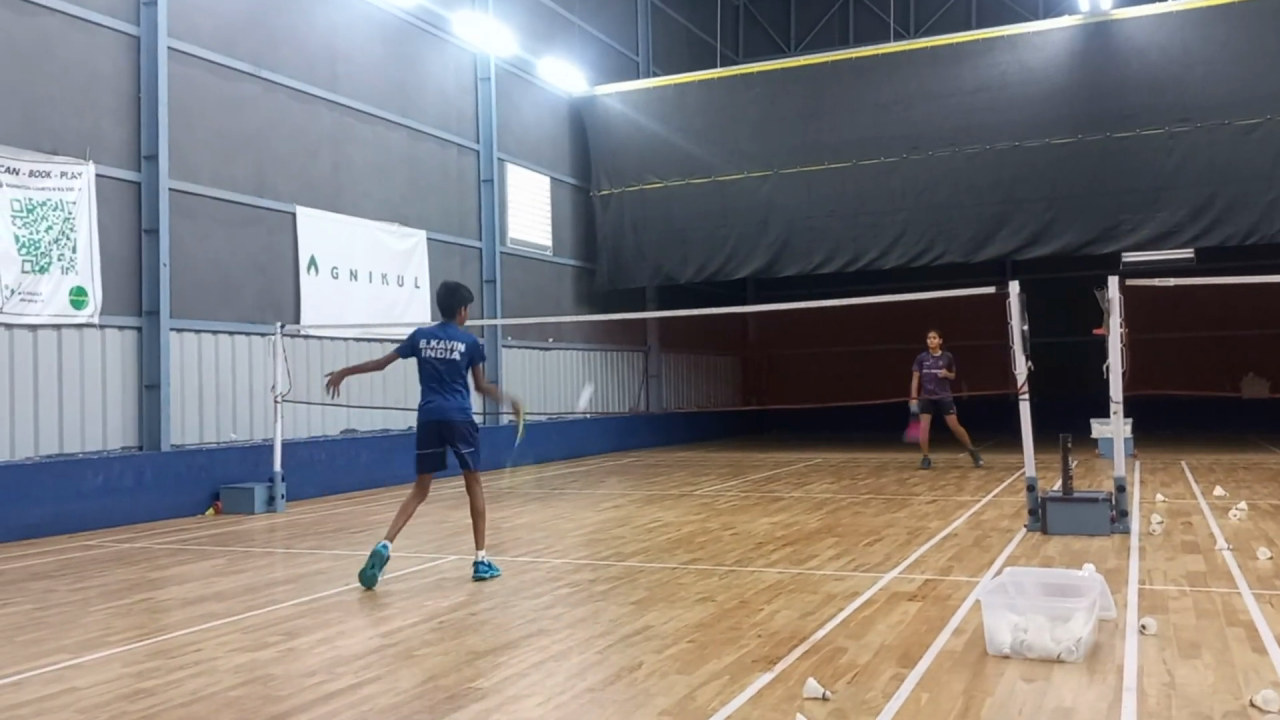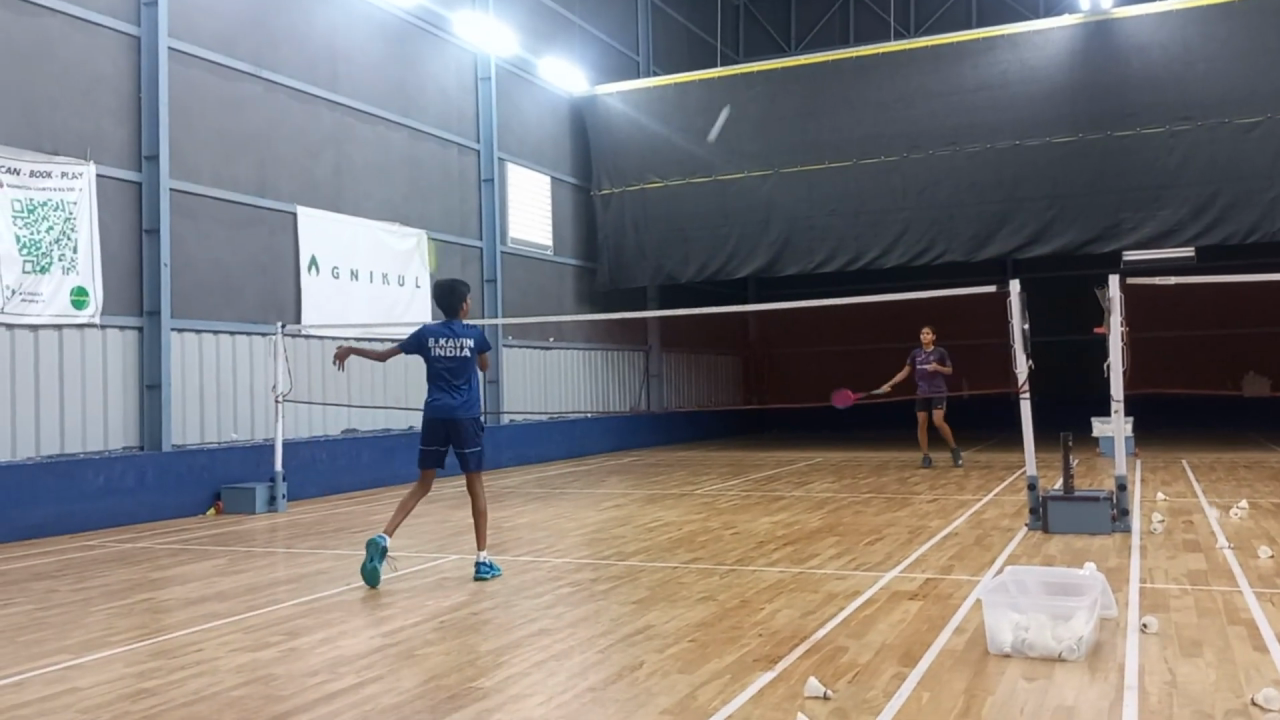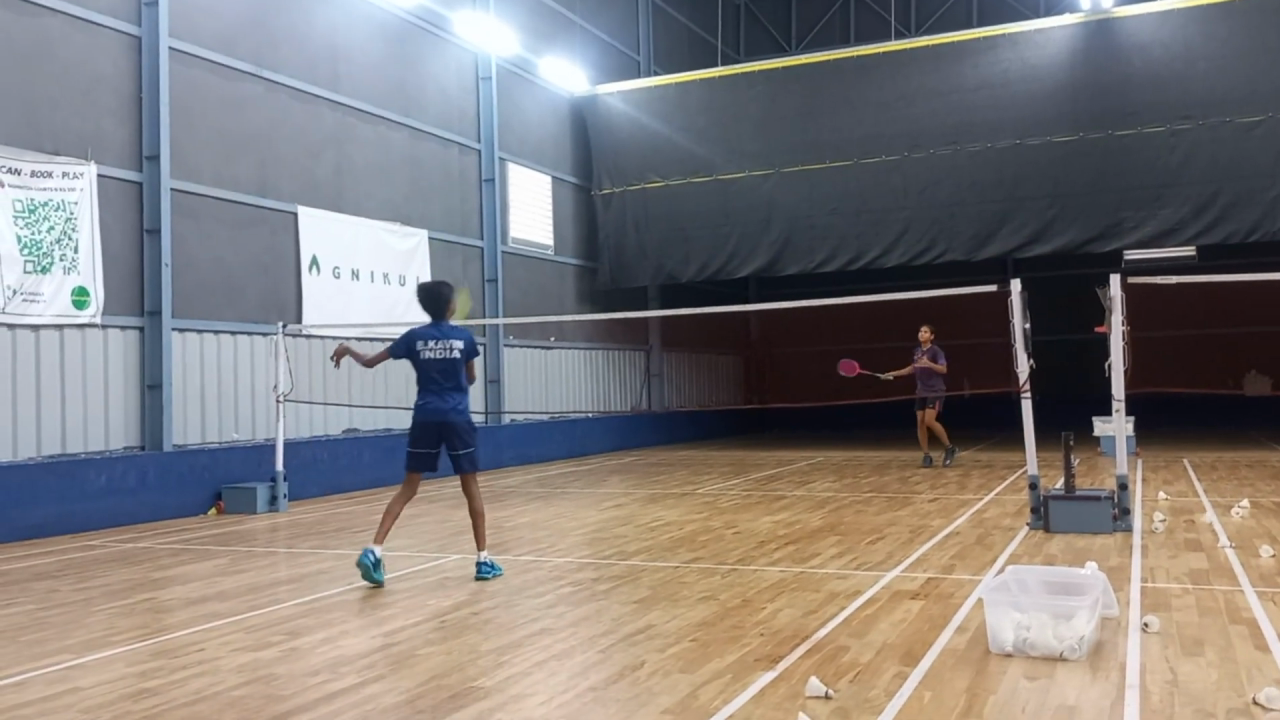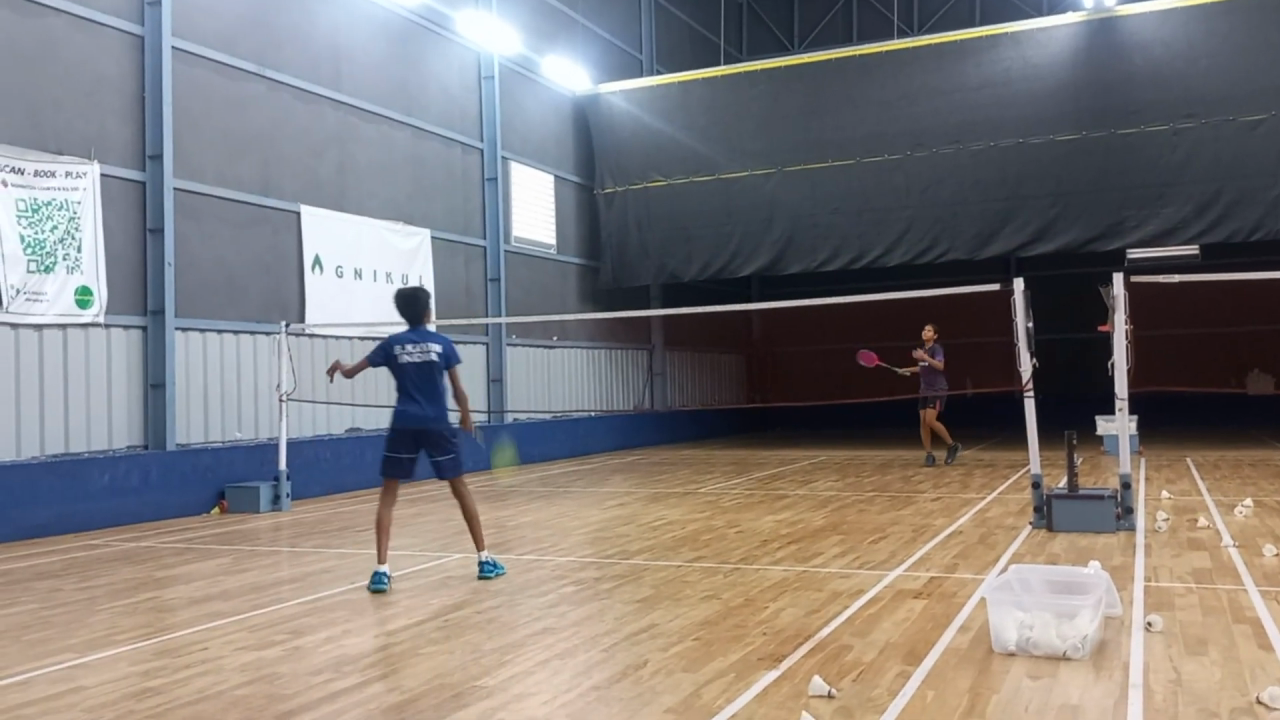
dt=0.2s
person 1, frame 1
left shoulder: (420, 336)
right shoulder: (470, 342)
left elbow: (381, 363)
right elbow: (481, 387)
left wrist: (343, 373)
right wrist: (507, 399)
left hip: (428, 418)
right hip: (459, 418)
left knee: (420, 490)
right knee: (474, 486)
left ankle: (385, 545)
right ankle: (481, 560)
person 1, frame 2
left shoulder: (426, 334)
right shoulder: (475, 334)
left elbow: (383, 355)
left wrist: (349, 350)
left hip: (434, 416)
right hip: (465, 417)
left knee: (422, 485)
right knee: (475, 485)
left ankle: (383, 538)
right ankle: (482, 560)
person 1, frame 3
left shoulder: (414, 337)
right shoulder: (464, 337)
left elbow: (370, 362)
left wrist: (347, 350)
left hip: (424, 419)
right hip: (457, 420)
left knee: (408, 488)
right knee: (471, 487)
left ankle: (374, 550)
right ankle: (483, 560)
person 1, frame 4
left shoulder: (392, 344)
right shoulder: (443, 344)
left elbow: (351, 372)
right elbow: (458, 391)
left wrist: (338, 366)
right wrist: (466, 417)
left hip: (403, 426)
right hip: (435, 425)
left knee: (388, 495)
right knee: (460, 490)
left ankle: (381, 570)
right ankle: (484, 559)
